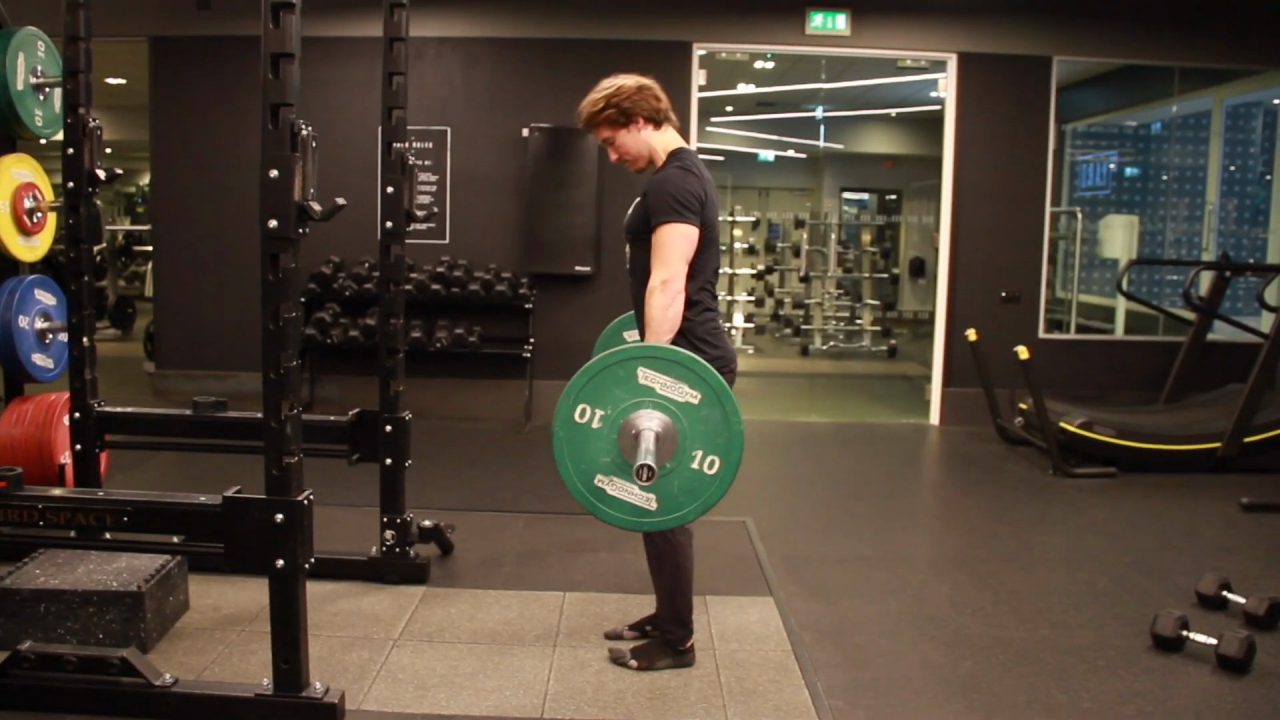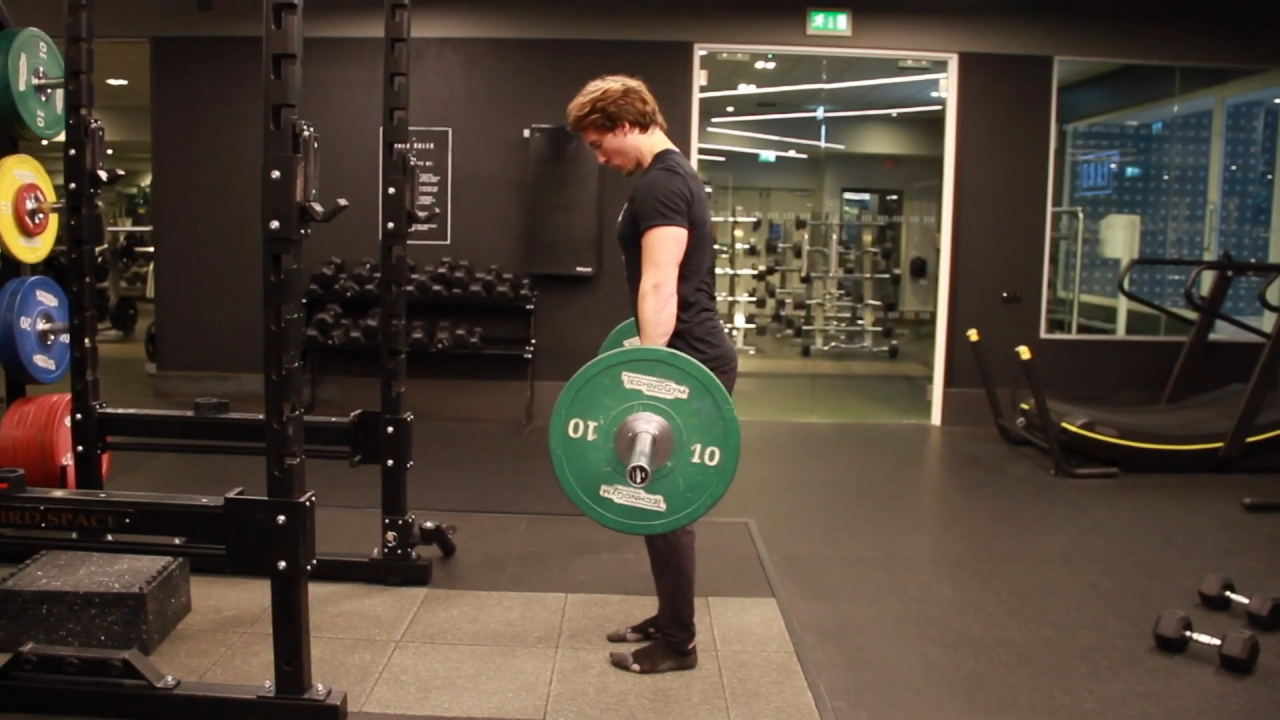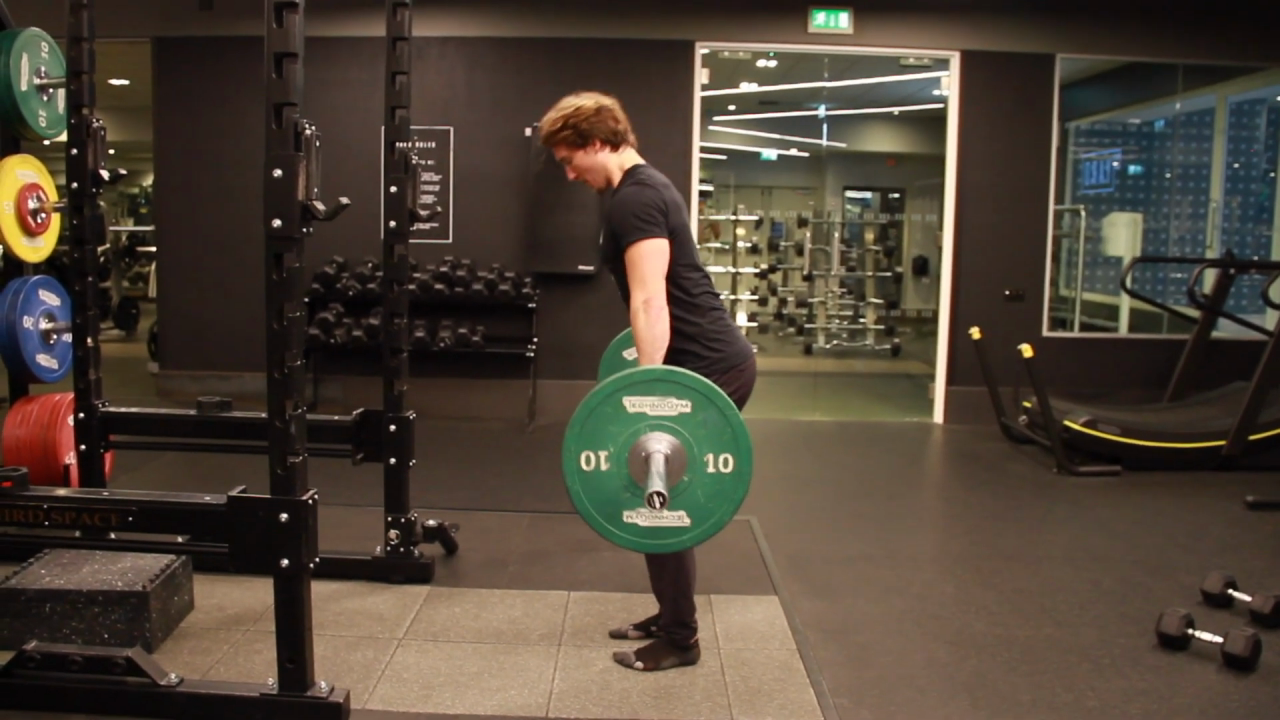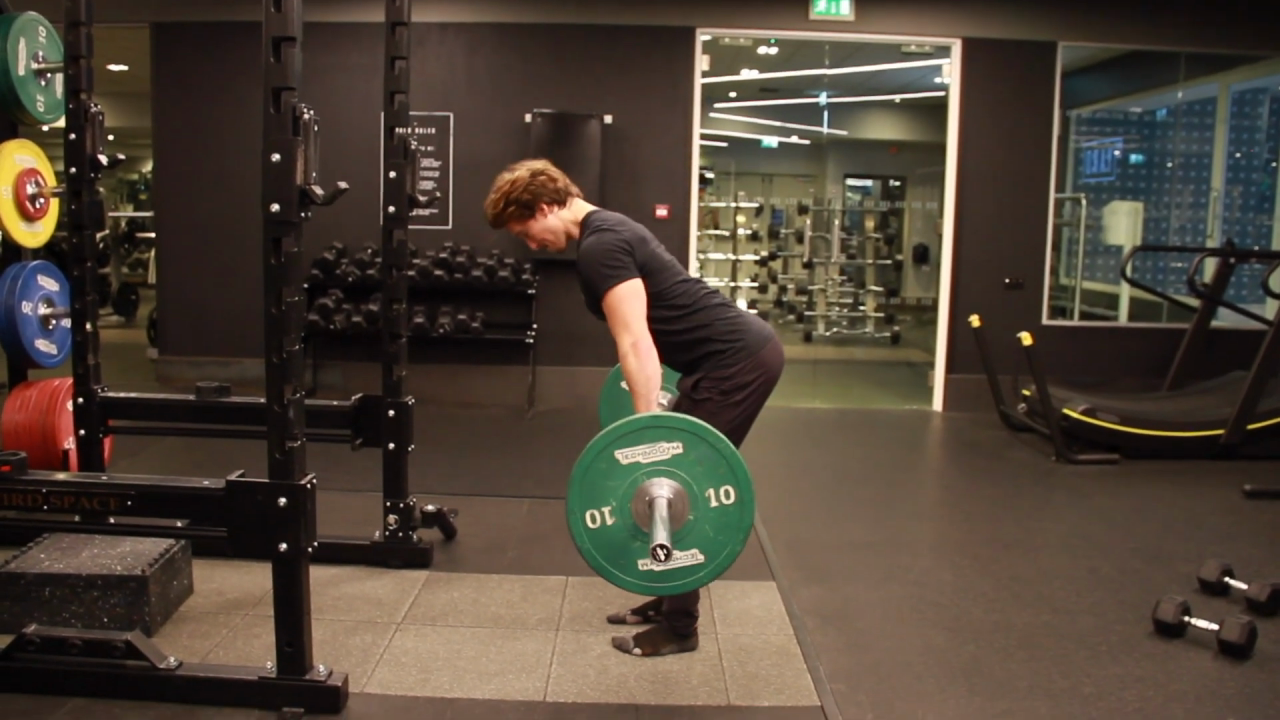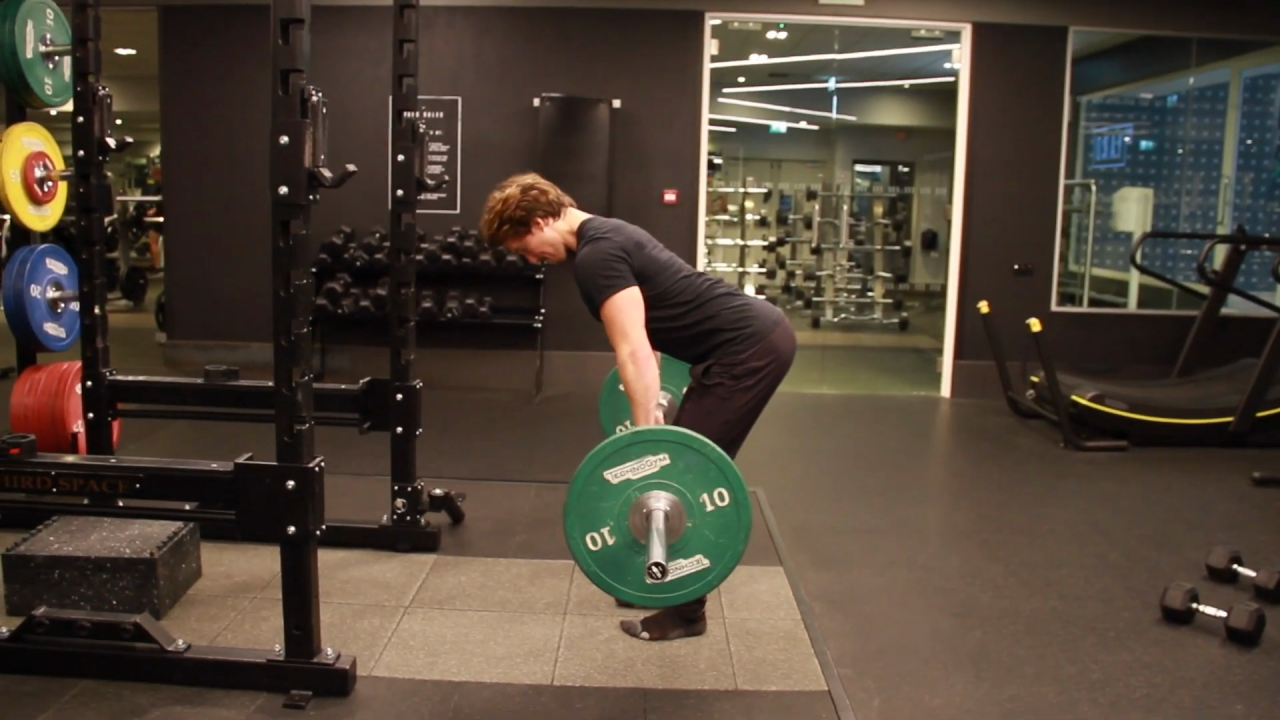
dt=0.7s
person 1, frame 1
left shoulder: (672, 182)
right shoulder: (681, 176)
left elbow: (668, 285)
right hip: (691, 359)
left ankle: (675, 639)
right ankle: (667, 617)
person 1, frame 2
left shoulder: (660, 183)
right shoulder: (673, 175)
left elbow: (660, 287)
left hip: (688, 368)
right hip: (695, 361)
left ankle: (676, 642)
right ankle: (669, 619)
person 1, frame 3
left shoulder: (634, 199)
right shoulder: (645, 188)
left elbow: (650, 302)
left hip: (709, 368)
right hip: (713, 360)
left ankle: (679, 640)
right ankle: (671, 617)
person 1, frame 4
left shoulder: (598, 248)
right shoulder: (608, 230)
left elbow: (635, 342)
right elbow: (642, 335)
right wrist: (652, 420)
left hip: (737, 360)
right hip: (743, 349)
left ankle: (678, 626)
right ankle: (667, 599)
person 1, frame 5
left shoulder: (595, 257)
right shoulder: (607, 235)
left elbow: (633, 351)
right elbow: (645, 335)
right wrist: (654, 407)
left hip: (749, 348)
right hip: (758, 334)
left ankle: (685, 611)
